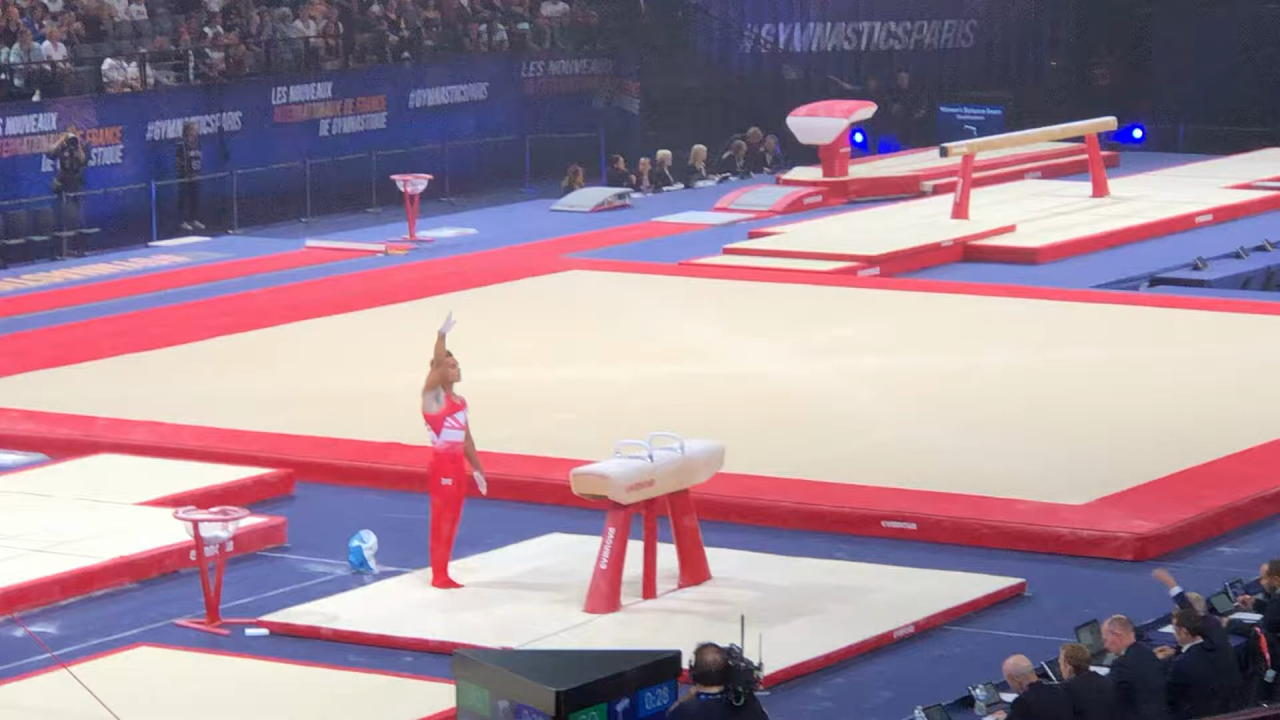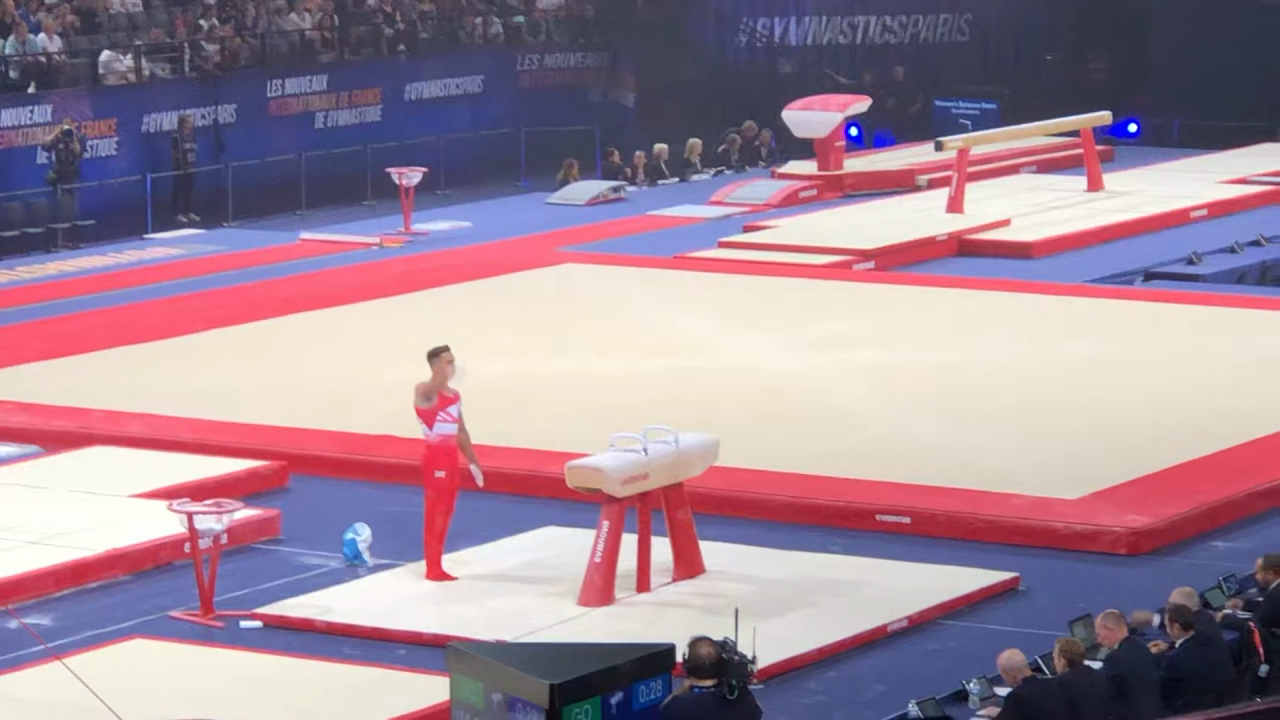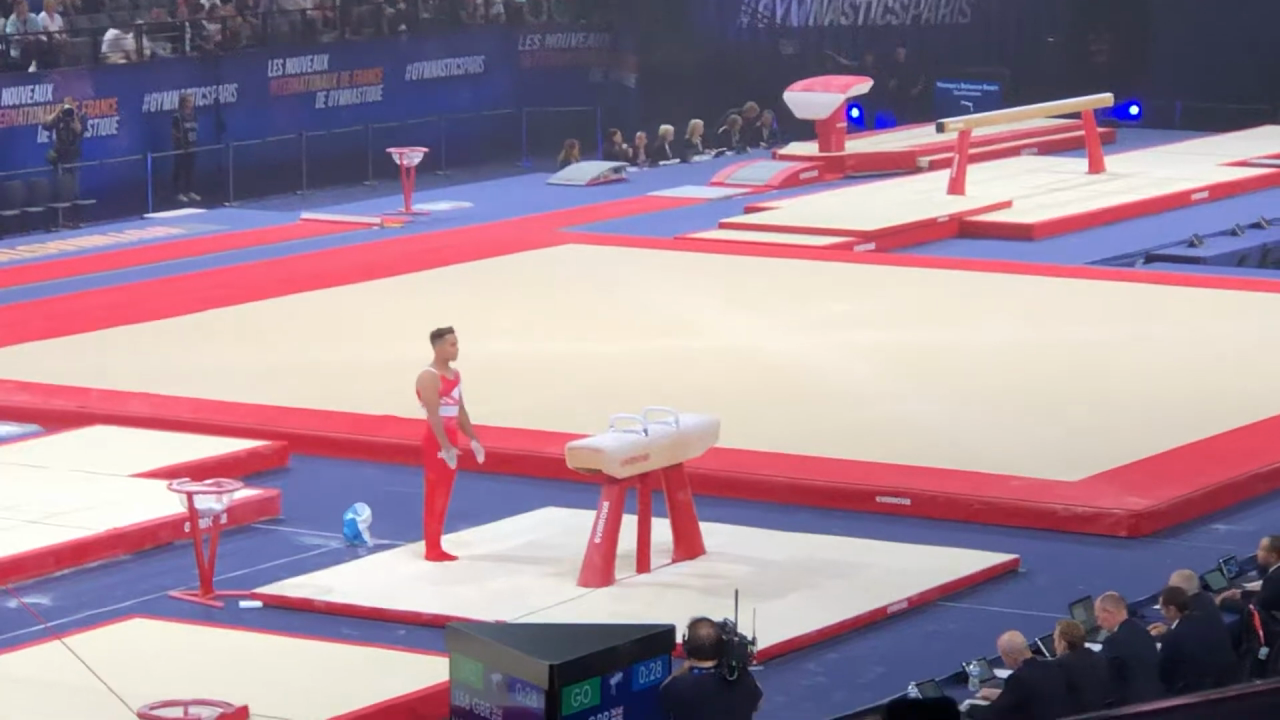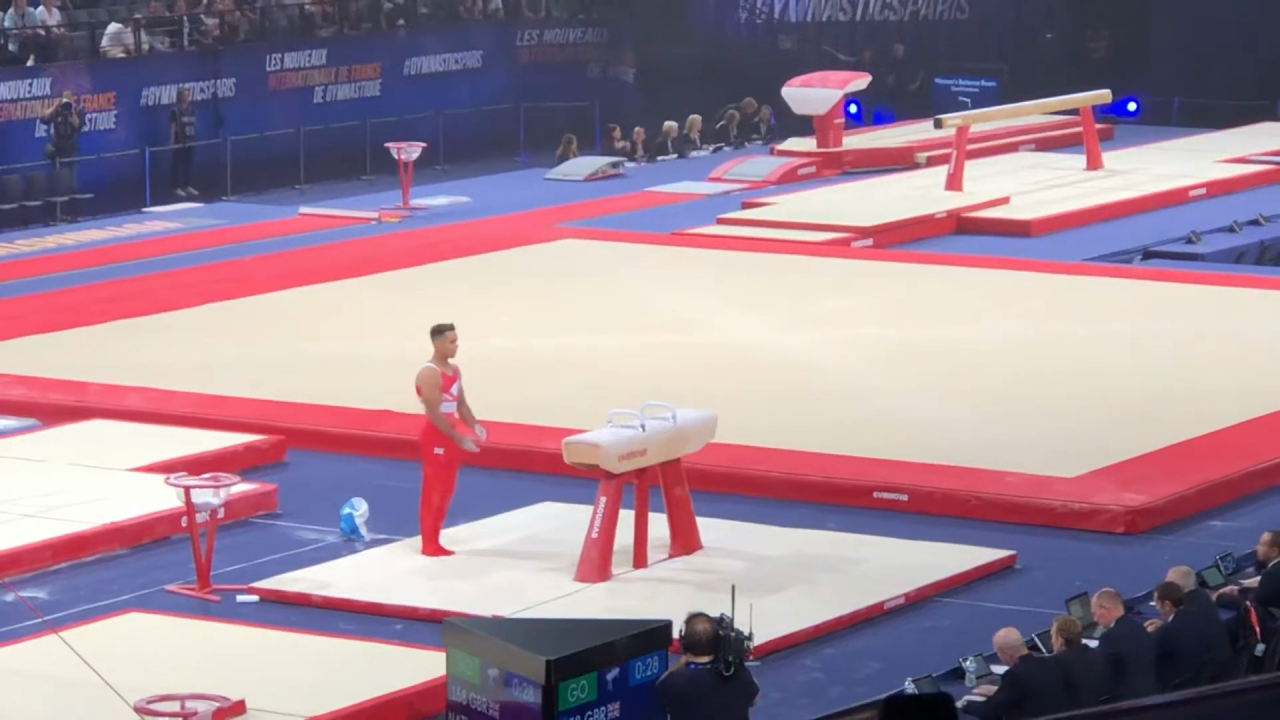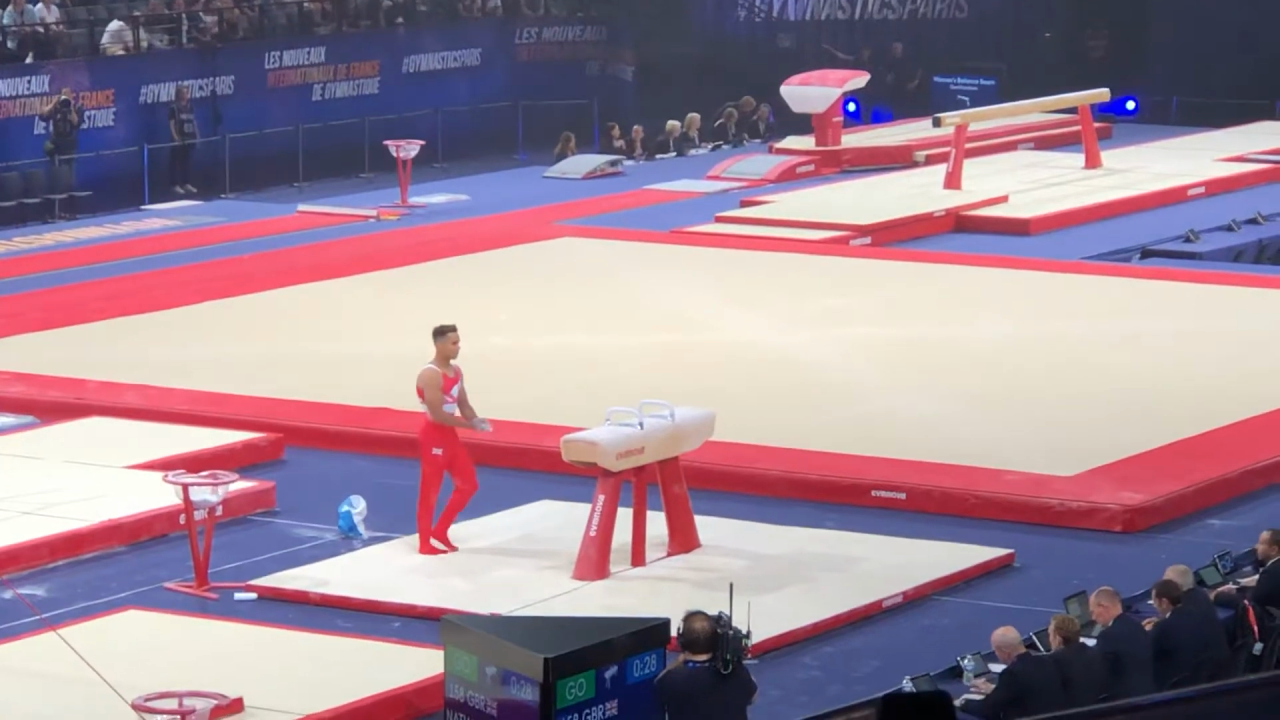
dt=0.2s
person 1, frame 1
left shoulder: (461, 401)
right shoulder: (432, 395)
right elbow: (437, 366)
left wrist: (477, 469)
right wrist: (443, 333)
left hip: (458, 467)
right hip: (442, 467)
left knee: (452, 523)
right knee: (441, 523)
left ankle: (443, 574)
right ankle: (438, 576)
person 1, frame 2
left shoulder: (455, 394)
right shoulder: (425, 392)
right elbow: (430, 386)
left wrist: (473, 462)
right wrist: (446, 376)
left hip: (451, 459)
right hip: (436, 460)
left knee: (445, 516)
right knee: (434, 516)
left ankle: (437, 567)
right ankle: (432, 569)
person 1, frame 3
left shoulder: (455, 374)
right shoulder: (428, 377)
right elbow: (433, 416)
left wrist: (473, 440)
right wrist: (445, 447)
left hip: (451, 440)
right hip: (436, 442)
left knee: (443, 497)
right knee: (435, 496)
left ankle: (437, 546)
right ankle: (432, 549)
person 1, frame 4
left shoulder: (454, 370)
right shoulder: (429, 374)
left elbow: (461, 404)
right elbow: (434, 414)
left wrist: (474, 425)
right wrist: (460, 438)
left hip: (450, 436)
right hip: (434, 437)
left knee: (445, 492)
right knee: (433, 492)
left ankle: (434, 539)
right ankle: (428, 544)
person 1, frame 5
left shoulder: (456, 371)
right shoulder: (430, 375)
left elbow: (463, 404)
right elbow: (437, 415)
left wrist: (478, 421)
right wrist: (472, 425)
left hip: (451, 436)
right hip: (434, 437)
left knee: (469, 484)
right knee: (430, 490)
left ankle: (440, 530)
right ankle: (425, 542)
